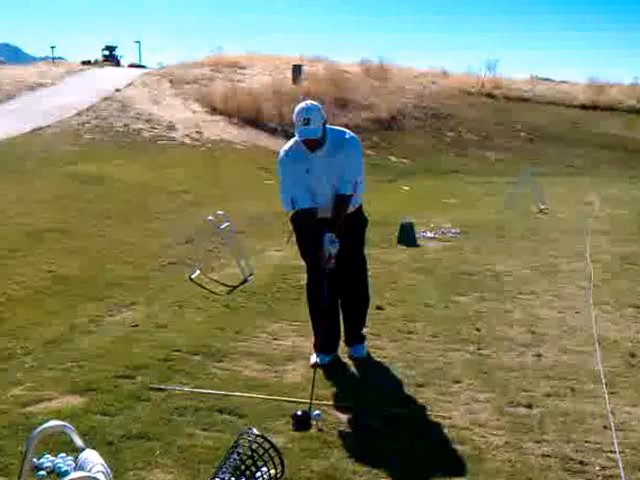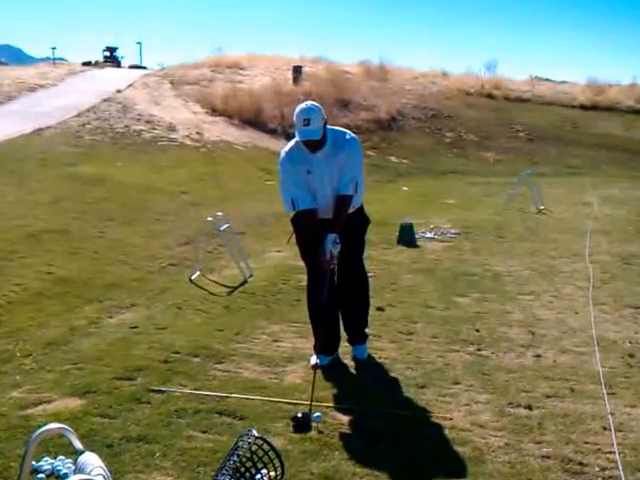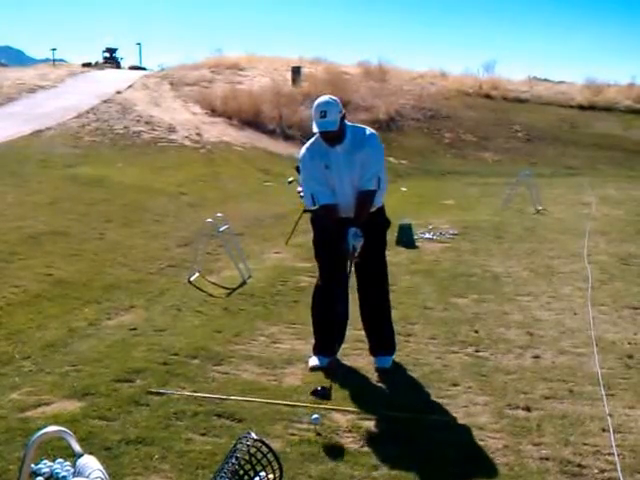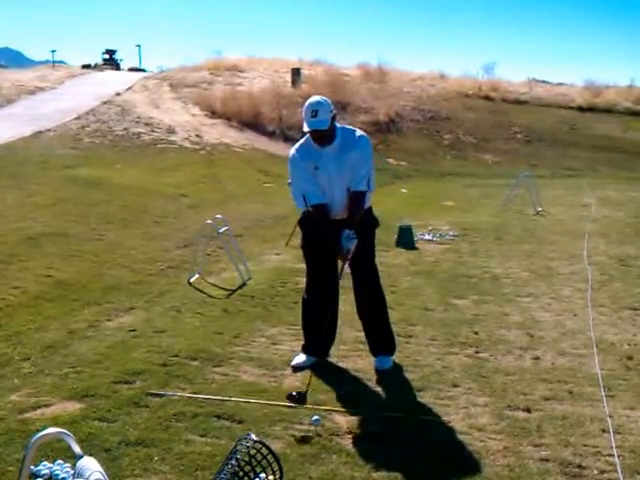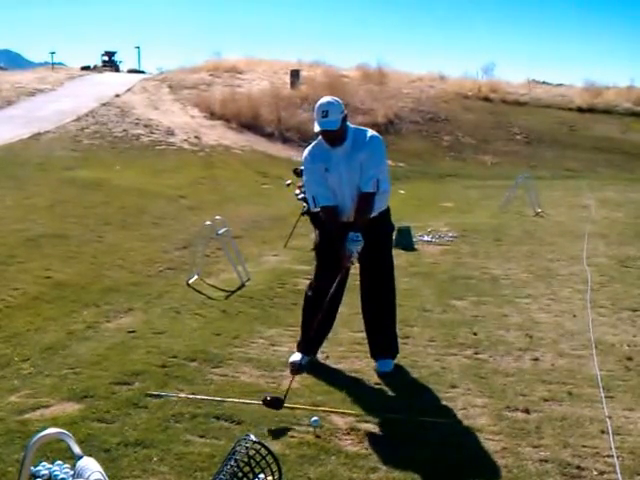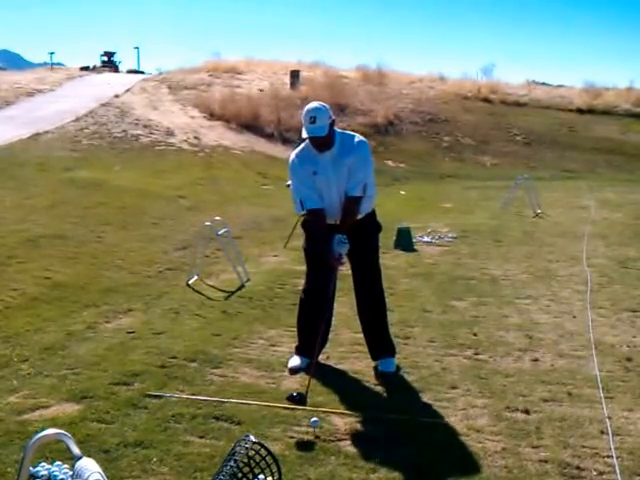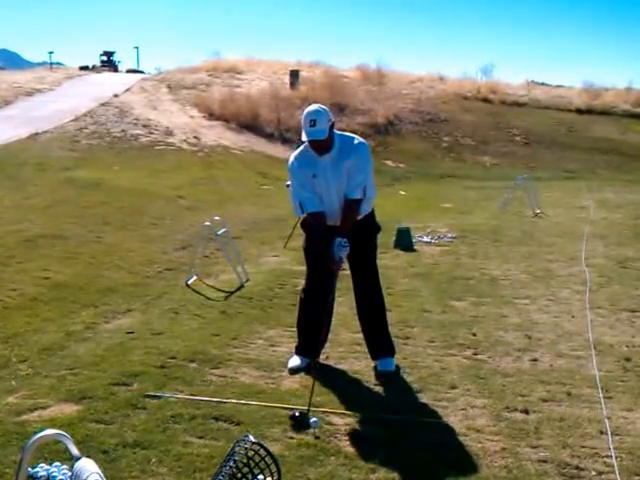
dt=0.7s
person 1, frame 1
left shoulder: (348, 143)
right shoulder: (288, 156)
left elbow: (345, 193)
right elbow: (302, 205)
left wrist: (333, 234)
right wrist: (319, 241)
left hip: (348, 218)
right hip: (310, 221)
left knee: (353, 279)
right knee: (318, 282)
left ankle: (355, 338)
right ankle: (325, 345)
person 1, frame 2
left shoulder: (348, 143)
right shoulder: (289, 157)
left elbow: (345, 193)
right elbow: (303, 206)
left wrist: (334, 234)
right wrist: (318, 245)
left hip: (348, 218)
right hip: (310, 222)
left knee: (352, 278)
right knee: (318, 283)
left ankle: (357, 336)
right ankle: (325, 347)
person 1, frame 3
left shoulder: (368, 140)
right shoulder: (309, 154)
left elbow: (369, 189)
right elbow: (323, 203)
left wrist: (356, 229)
right wrist: (341, 236)
left hip: (369, 220)
right hip: (330, 222)
left knee: (374, 285)
right knee: (329, 285)
left ankle: (383, 349)
right ankle: (325, 348)
person 1, frame 4
left shoulder: (359, 142)
right shoulder: (298, 155)
left elbow: (359, 191)
right elbow: (314, 203)
left wrist: (349, 231)
right wrist: (334, 240)
left hip: (358, 221)
right hip: (318, 225)
left knee: (367, 285)
right knee: (318, 287)
left ankle: (383, 349)
right ankle: (315, 348)
person 1, frame 5
left shoulder: (371, 142)
right shoulder: (312, 156)
left elbow: (368, 193)
right elbow: (325, 206)
left wrist: (356, 234)
right wrist: (340, 243)
left hip: (373, 222)
right hip: (333, 224)
left knee: (379, 289)
right knee: (322, 286)
left ankle: (384, 353)
right ankle: (306, 348)
person 1, frame 6
left shoulder: (358, 147)
right shoulder: (298, 160)
left elbow: (354, 197)
right elbow: (312, 209)
left wrist: (342, 236)
right wrist: (326, 245)
left hip: (360, 224)
right hip: (320, 227)
left knee: (369, 289)
right knee: (315, 288)
left ankle: (383, 353)
right ankle: (306, 350)
person 1, frame 7
left shoulder: (357, 149)
right shoulder: (298, 162)
left elbow: (354, 200)
right elbow: (311, 211)
left wrist: (342, 239)
right wrist: (327, 249)
left hip: (358, 224)
right hip: (320, 228)
left knee: (368, 288)
right knee: (315, 289)
left ankle: (383, 353)
right ankle: (306, 351)
